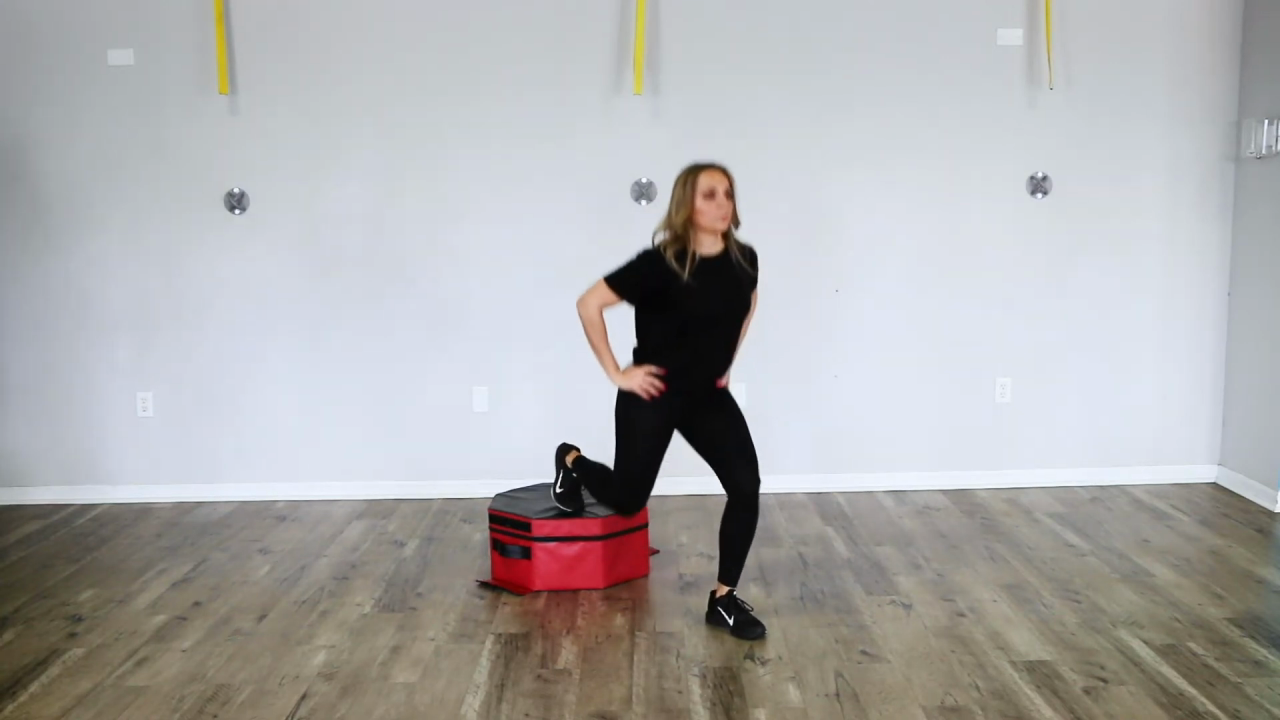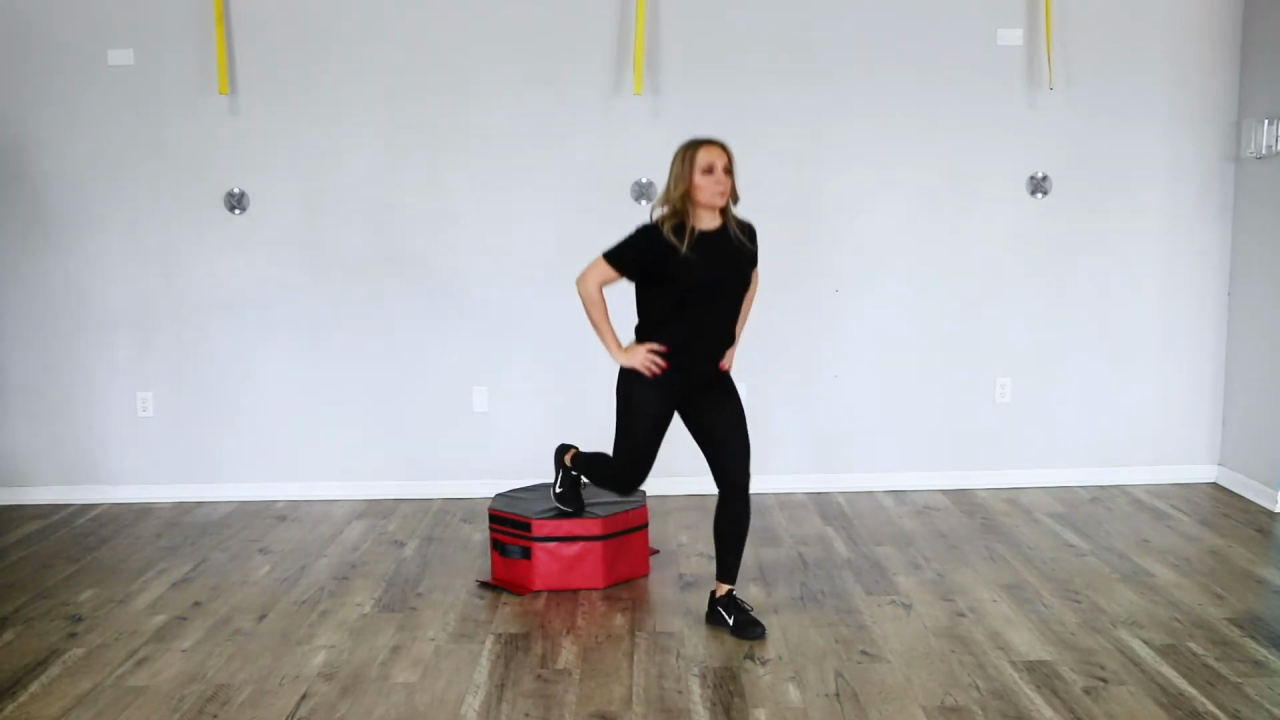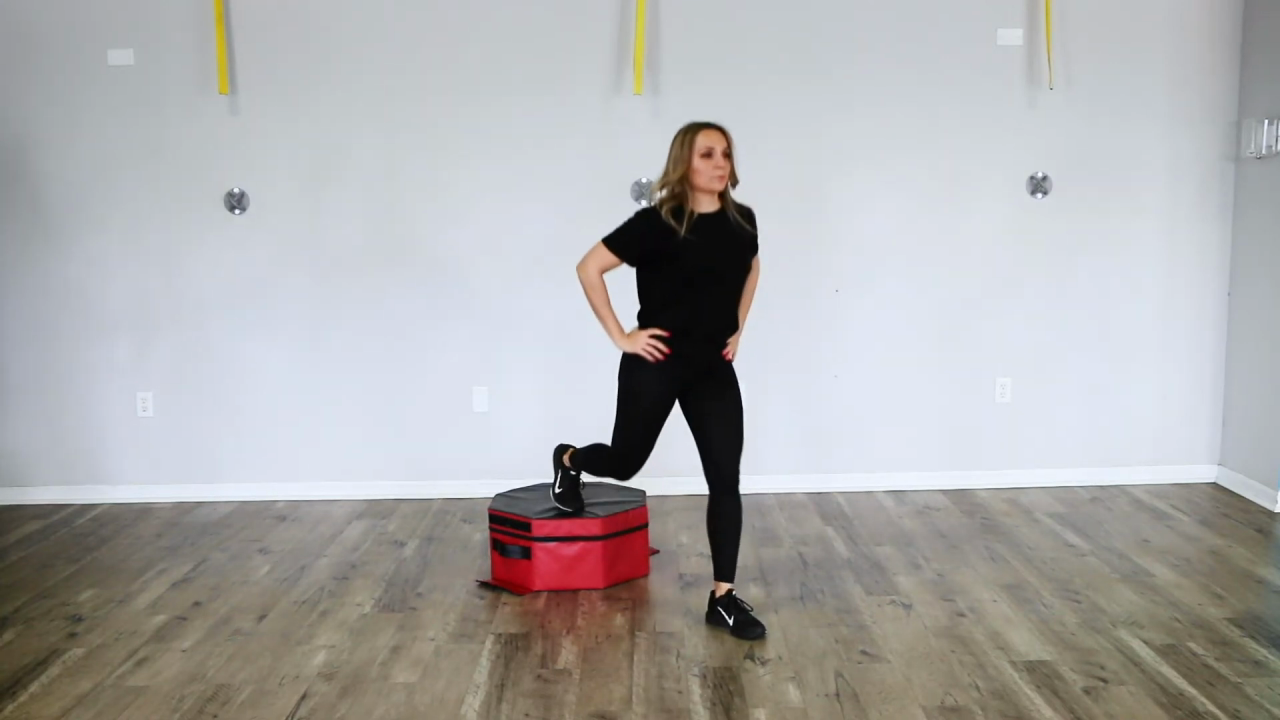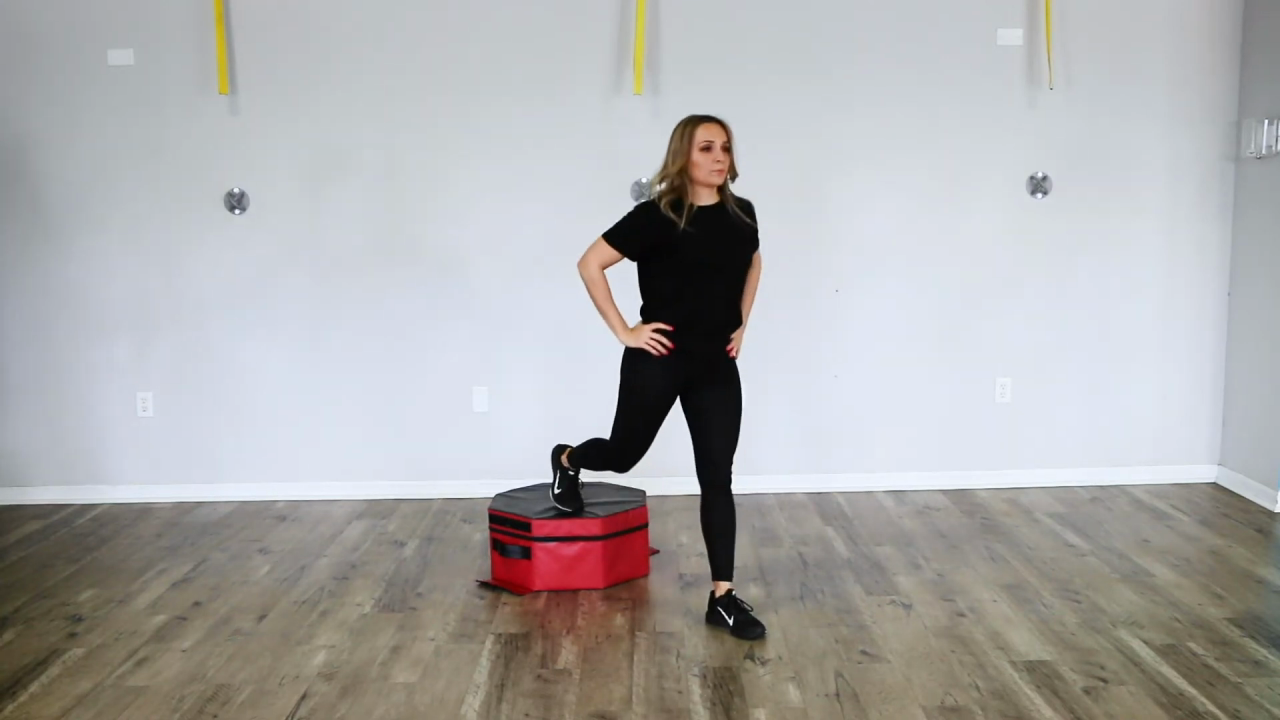
dt=0.1s
person 1, frame 1
left shoulder: (743, 259)
right shoulder: (660, 264)
right elbow: (589, 305)
right wrist: (616, 373)
left hip: (709, 396)
right hip: (652, 396)
left knee: (746, 486)
right knee: (627, 498)
left ankle: (724, 599)
right ankle: (571, 463)
person 1, frame 2
left shoulder: (743, 238)
right shoulder: (658, 240)
right elbow: (589, 282)
right wrist: (618, 350)
left hip: (710, 378)
right hip: (654, 377)
left knee: (736, 480)
right knee: (626, 478)
left ankle: (724, 597)
right ankle: (569, 461)
person 1, frame 3
left shoulder: (742, 220)
right shoulder: (657, 223)
right elbow: (589, 268)
left wrist: (738, 328)
right wrist: (620, 336)
left hip: (713, 367)
right hip: (655, 363)
left knee: (725, 479)
right knee: (626, 463)
left ankle: (723, 598)
right ankle: (567, 461)
person 1, frame 4
left shoulder: (741, 214)
right shoulder: (657, 216)
right elbow: (590, 263)
left wrist: (742, 324)
right wrist: (623, 331)
left hip: (716, 364)
right hip: (659, 359)
left knee: (717, 478)
right knee: (625, 454)
left ankle: (722, 598)
right ankle: (566, 461)
